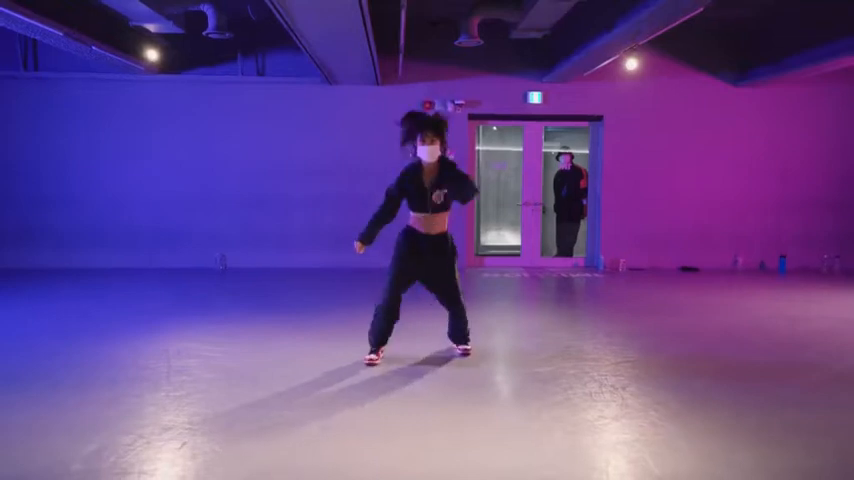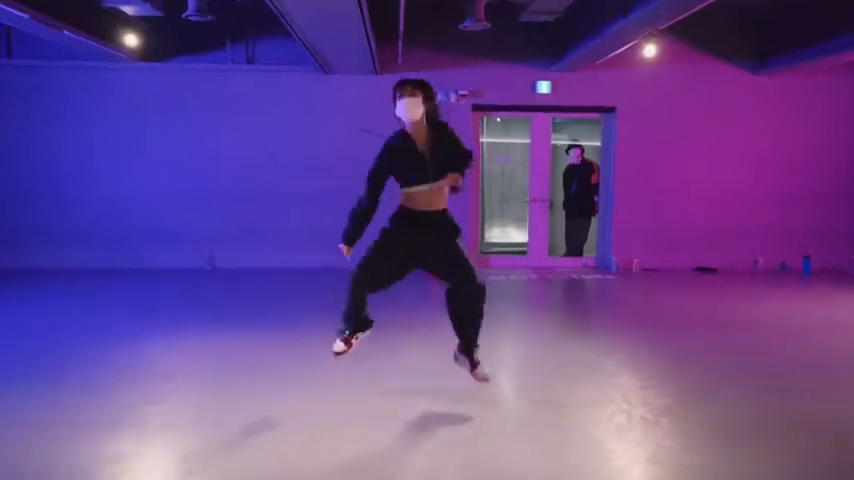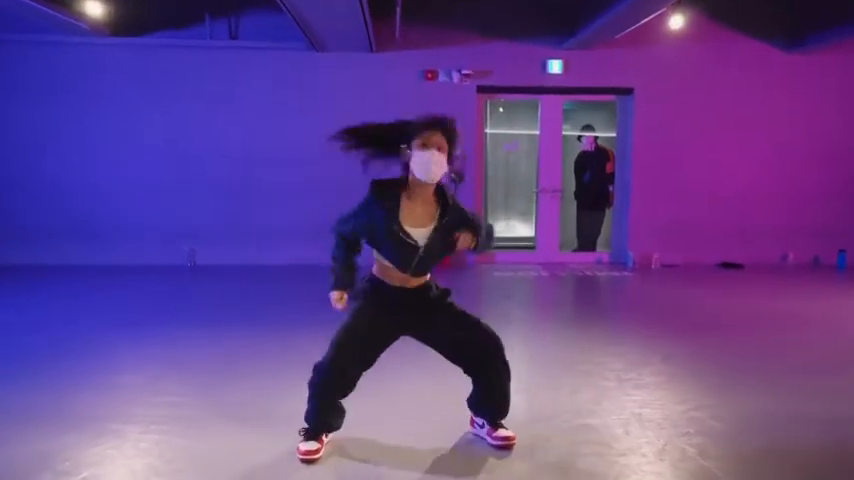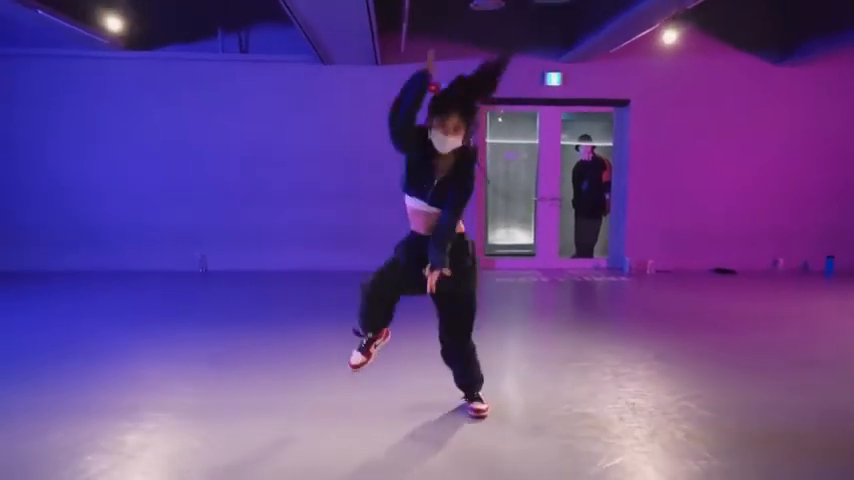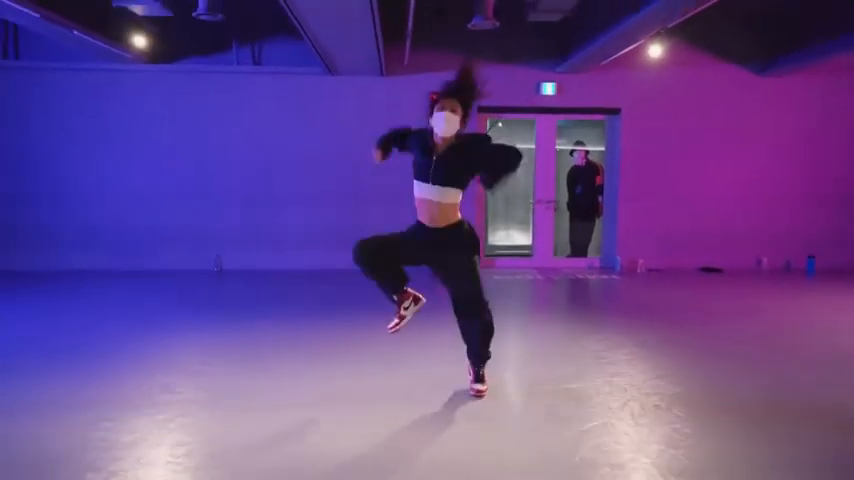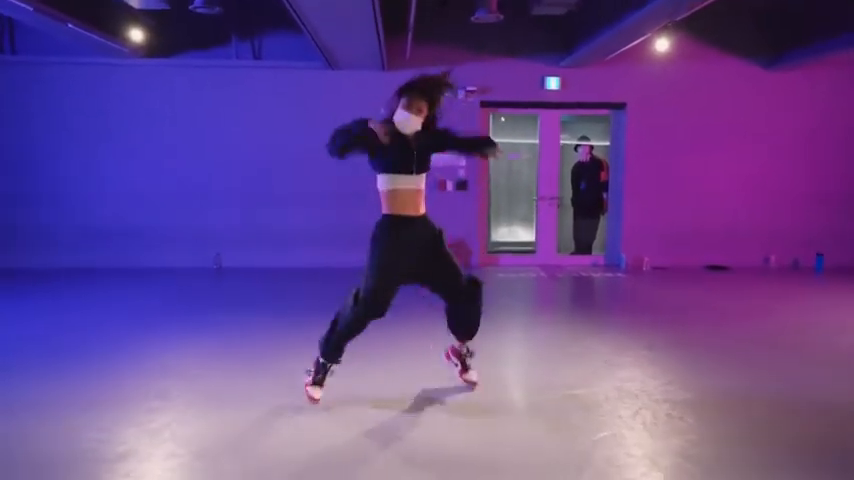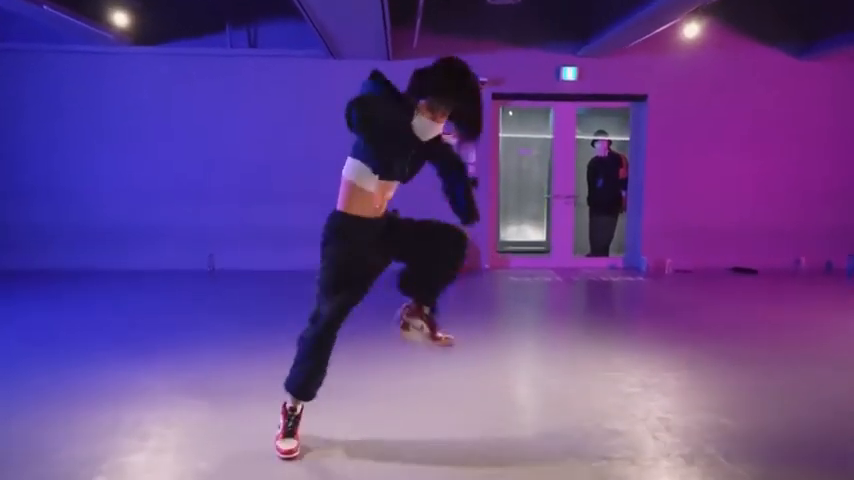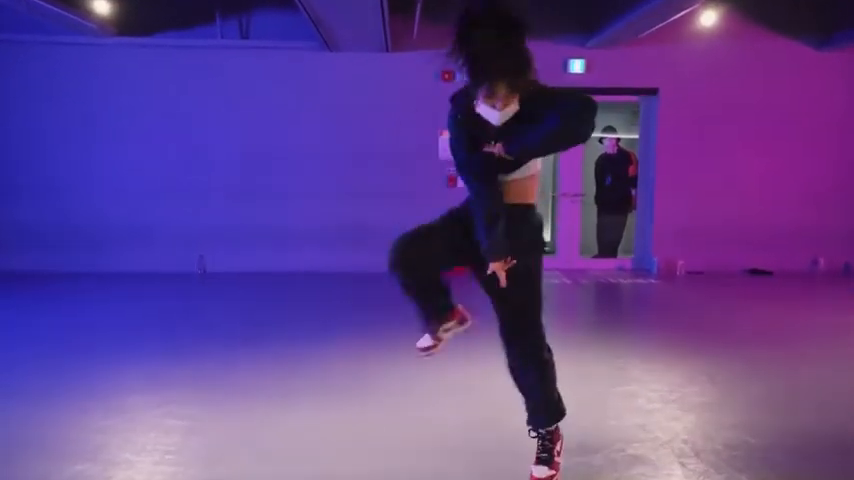
dt=0.5s
person 1, frame 1
left shoulder: (449, 170)
right shoulder: (409, 175)
left elbow: (469, 190)
right elbow: (388, 208)
left wrist: (447, 193)
right wrist: (366, 237)
left hip: (441, 244)
right hip: (412, 241)
left knee: (451, 296)
right knee: (392, 292)
left ankle: (459, 337)
right ankle: (378, 344)
person 1, frame 2
left shoulder: (442, 133)
right shoulder: (394, 147)
left elbow: (462, 157)
right elbow: (372, 192)
left wrist: (457, 171)
right wrist: (351, 236)
left hip: (438, 225)
right hip: (406, 224)
left knee: (471, 289)
right knee: (363, 276)
left ankle: (467, 351)
right ankle: (353, 328)
person 1, frame 3
left shoulder: (449, 207)
right shoulder: (381, 199)
left elbow: (482, 232)
right elbow: (345, 233)
left wrist: (472, 239)
right wrist: (340, 282)
left hip: (424, 297)
right hip: (379, 296)
left knee: (487, 354)
right knee: (335, 368)
left ankle: (486, 417)
right ankle: (318, 427)
person 1, frame 4
left shoulder: (464, 165)
right shoulder: (416, 144)
left elbow: (449, 216)
right elbow: (398, 126)
left wrist: (439, 261)
right wrist: (422, 78)
left hip: (451, 247)
right hip: (416, 244)
left knee: (456, 329)
right knee: (377, 290)
left ankle: (471, 389)
right ankle: (373, 332)
person 1, frame 5
left shoulder: (469, 148)
right shoulder: (421, 140)
left elbow: (511, 157)
right elbow: (402, 136)
left wrist: (489, 177)
right wrist: (384, 145)
left hip: (455, 238)
right hip: (420, 234)
left knee: (472, 305)
right knee: (367, 253)
left ankle: (478, 369)
right ankle: (404, 297)
person 1, frame 6
left shoulder: (426, 138)
right shoulder: (378, 135)
left elbow: (458, 142)
right elbow: (337, 145)
left wrist: (483, 146)
right wrist: (368, 131)
left hip: (424, 230)
right hip: (392, 231)
left knee: (464, 292)
right knee: (369, 300)
left ankle: (460, 348)
right ankle: (324, 361)
person 1, frame 7
left shoulder: (428, 144)
right shoulder: (390, 117)
left elbow: (453, 167)
right elbow: (358, 112)
left wrist: (467, 210)
left hip: (384, 231)
right hip: (347, 236)
left knee: (451, 244)
right knee: (327, 319)
left ankle: (417, 311)
right ankle: (292, 408)
person 1, frame 8
left shoulder: (541, 103)
right shoulder: (463, 114)
left elbow: (581, 118)
right elbow: (478, 181)
left wrist: (513, 149)
right wrist: (492, 249)
left hip: (520, 225)
right hip: (474, 215)
left knee: (523, 335)
right knee: (407, 254)
left ankle: (548, 432)
right ankle: (445, 317)
person 2, frame 1
left shoulder: (579, 172)
right shoulder: (559, 174)
left elbow: (584, 192)
left wrist: (583, 208)
left hip: (574, 211)
right hip: (561, 210)
left knee: (569, 238)
right knee: (561, 239)
person 2, frame 2
left shoulder: (590, 166)
right shoulder: (569, 168)
left elbow: (595, 188)
right elbow: (566, 186)
left wrist: (594, 205)
left hip: (584, 208)
right hip: (571, 207)
left knee: (579, 237)
right knee: (570, 237)
left ankle: (575, 256)
right ankle: (571, 256)
person 2, frame 3
left shoulder: (605, 153)
right shoulder: (581, 156)
left elbow: (610, 178)
left wrist: (609, 196)
left hip: (598, 200)
right hip: (583, 199)
left knee: (593, 230)
right knee: (582, 231)
left ankle: (588, 251)
right ankle: (583, 251)
person 2, frame 4
left shoulder: (602, 163)
right shoulder: (579, 165)
left elbow: (607, 187)
left wrist: (606, 204)
left hip: (595, 207)
right hip: (581, 207)
left knee: (590, 237)
right knee: (580, 238)
left ankle: (586, 258)
right ankle: (581, 257)
person 2, frame 5
left shoulder: (595, 168)
right shoulder: (573, 170)
left elbow: (600, 190)
right elbow: (570, 189)
left wrist: (600, 207)
right wrist: (570, 204)
left hip: (589, 210)
right hip: (575, 209)
left knee: (584, 238)
right knee: (575, 238)
left ankle: (580, 257)
right ankle: (575, 257)
person 2, frame 6
left shoulder: (599, 164)
right shoulder: (577, 166)
left elbow: (604, 187)
left wrist: (604, 204)
right wrist: (575, 200)
left hip: (593, 206)
right hip: (580, 206)
left knee: (588, 234)
right knee: (579, 234)
left ankle: (584, 254)
right ankle: (580, 254)
person 2, frame 7
left shoulder: (618, 160)
right shoulder: (593, 162)
left elbow: (624, 184)
left wrist: (623, 202)
right wrist: (590, 200)
left hip: (611, 205)
right hip: (596, 204)
left knee: (605, 234)
right knee: (595, 235)
left ankle: (600, 255)
right ankle: (596, 255)
person 2, frame 8
left shoulder: (627, 157)
right shoulder: (601, 159)
left elbow: (633, 182)
left wrist: (632, 200)
right wrist: (599, 198)
left hip: (620, 204)
right hip: (604, 203)
left knee: (614, 235)
right knee: (602, 235)
left ankle: (608, 256)
right ankle: (604, 256)
